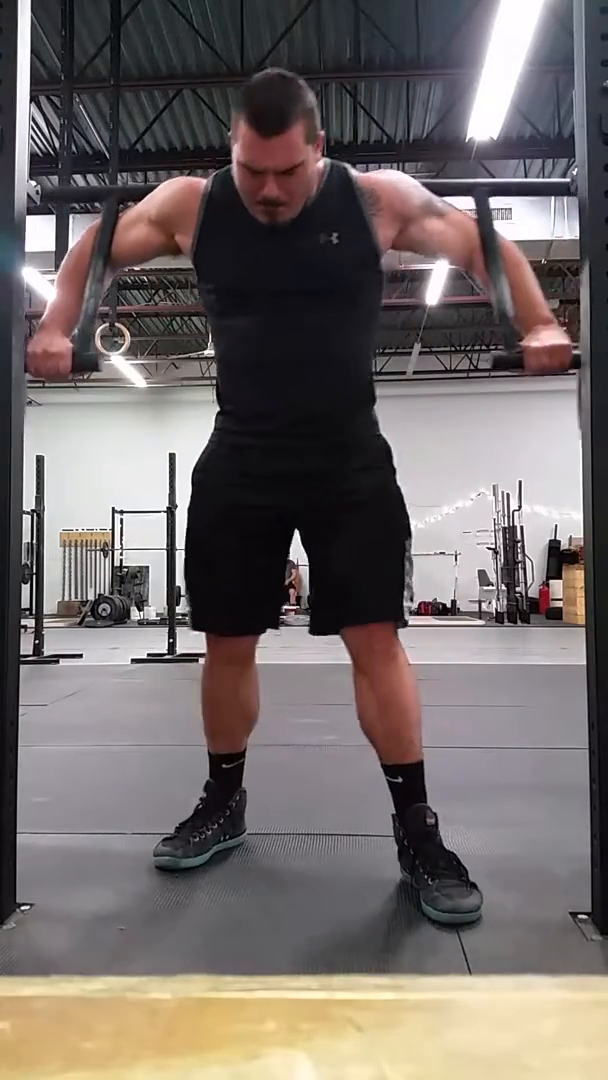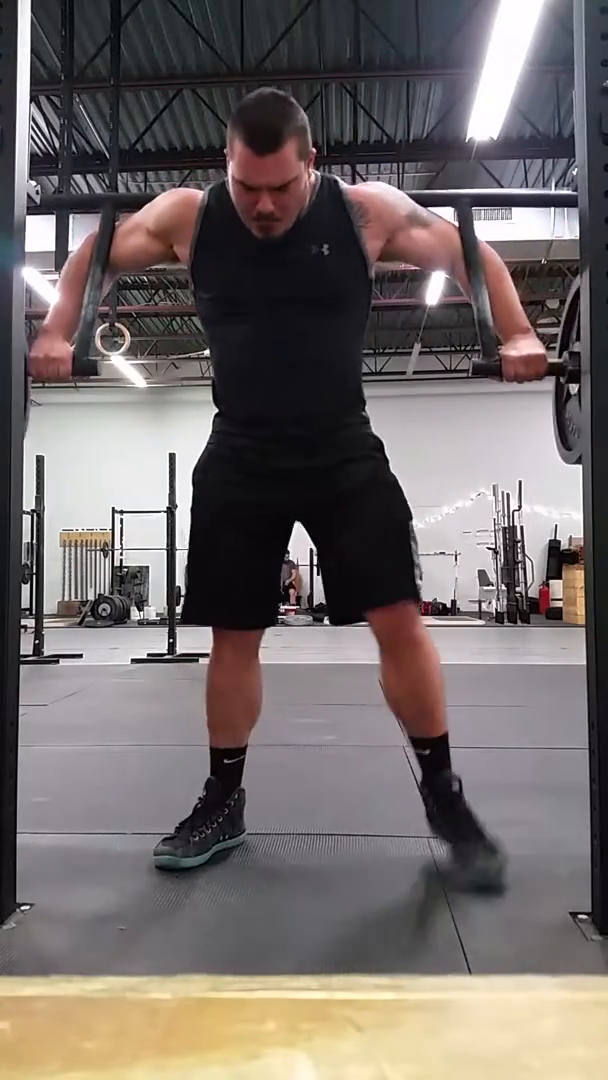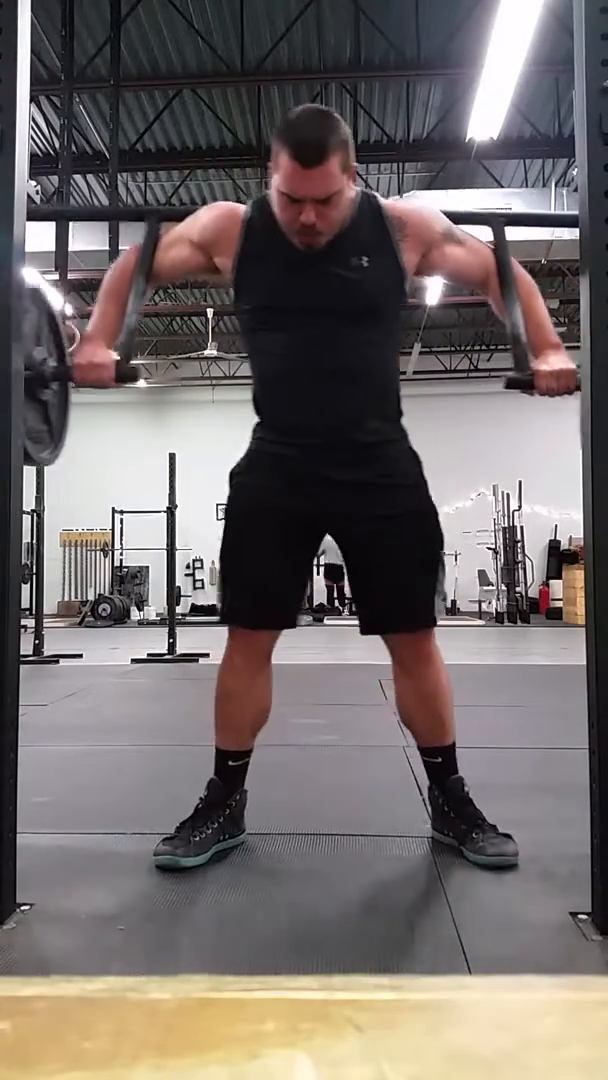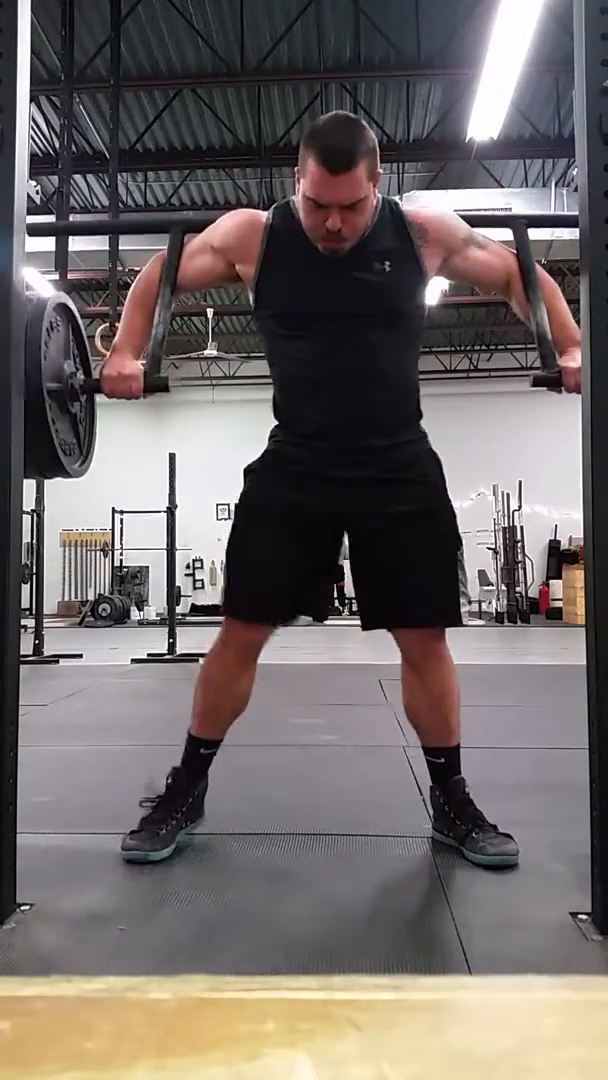
dt=0.3s
person 1, frame 1
left shoulder: (378, 199)
right shoulder: (192, 205)
left elbow: (486, 245)
right elbow: (94, 249)
left wrist: (538, 326)
right wrist: (57, 328)
left hip: (349, 459)
right hip: (240, 459)
left knee: (375, 637)
right knee: (228, 640)
left ankle: (416, 830)
right ankle: (223, 802)
person 1, frame 2
left shoulder: (368, 211)
right shoulder: (186, 215)
left elbow: (468, 254)
right elbow: (94, 256)
left wrist: (516, 334)
right wrist: (58, 334)
left hip: (346, 456)
right hip: (239, 460)
left knee: (398, 618)
right knee: (232, 636)
left ankle: (443, 794)
right ankle: (223, 800)
person 1, frame 3
left shoulder: (404, 227)
right shoulder: (230, 229)
left elbow: (497, 272)
right elbow: (135, 266)
left wrist: (547, 350)
right wrist: (100, 341)
left hip: (381, 468)
right hip: (276, 467)
left knee: (412, 639)
right knee: (249, 638)
left ankle: (450, 801)
right ankle: (224, 802)
person 1, frame 4
left shoulder: (425, 232)
right shoulder: (251, 235)
left elbow: (518, 274)
right elbow: (159, 276)
left wrist: (570, 348)
right wrist: (127, 353)
left hip: (399, 469)
right hip: (291, 467)
left knee: (425, 639)
right knee: (241, 631)
left ankle: (451, 801)
right ankle: (184, 790)
